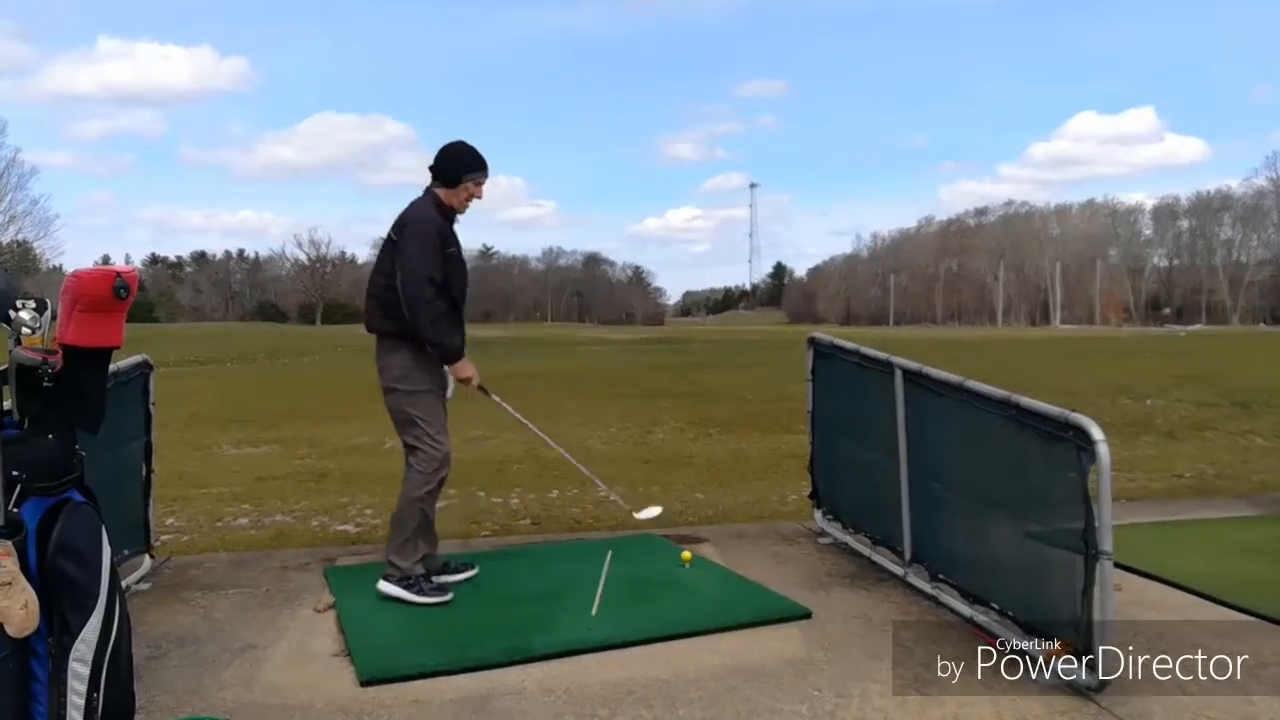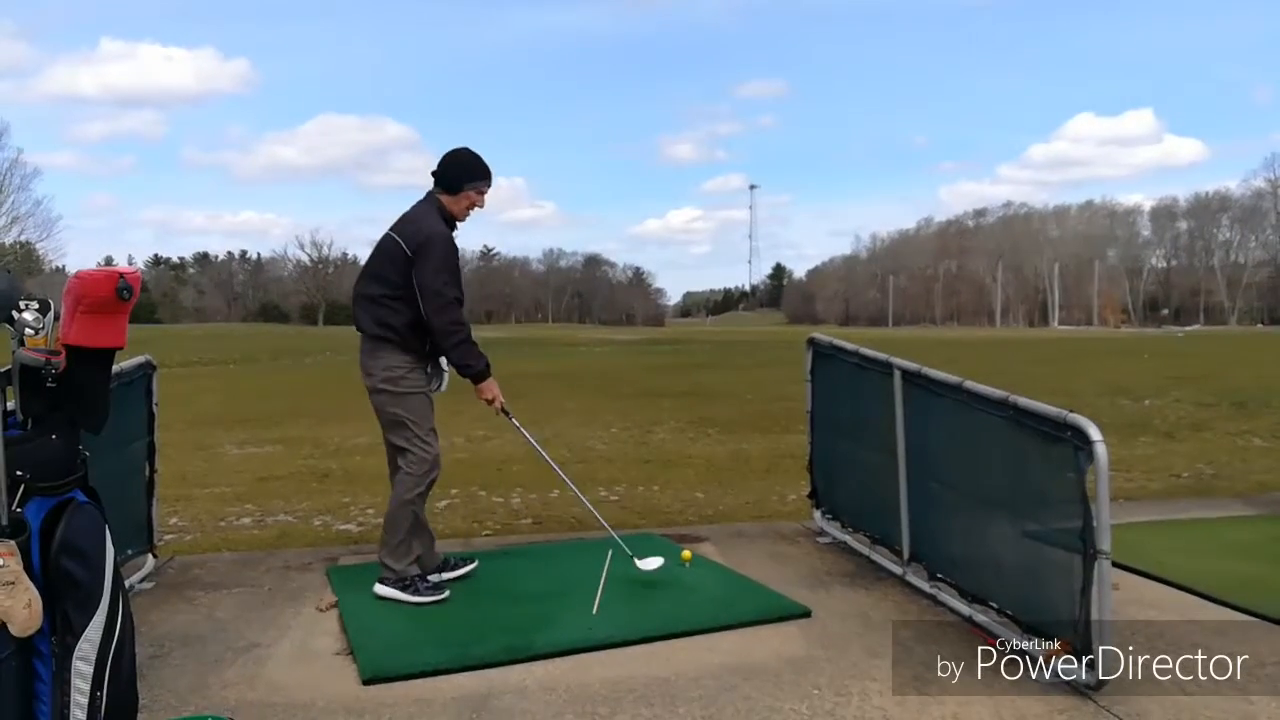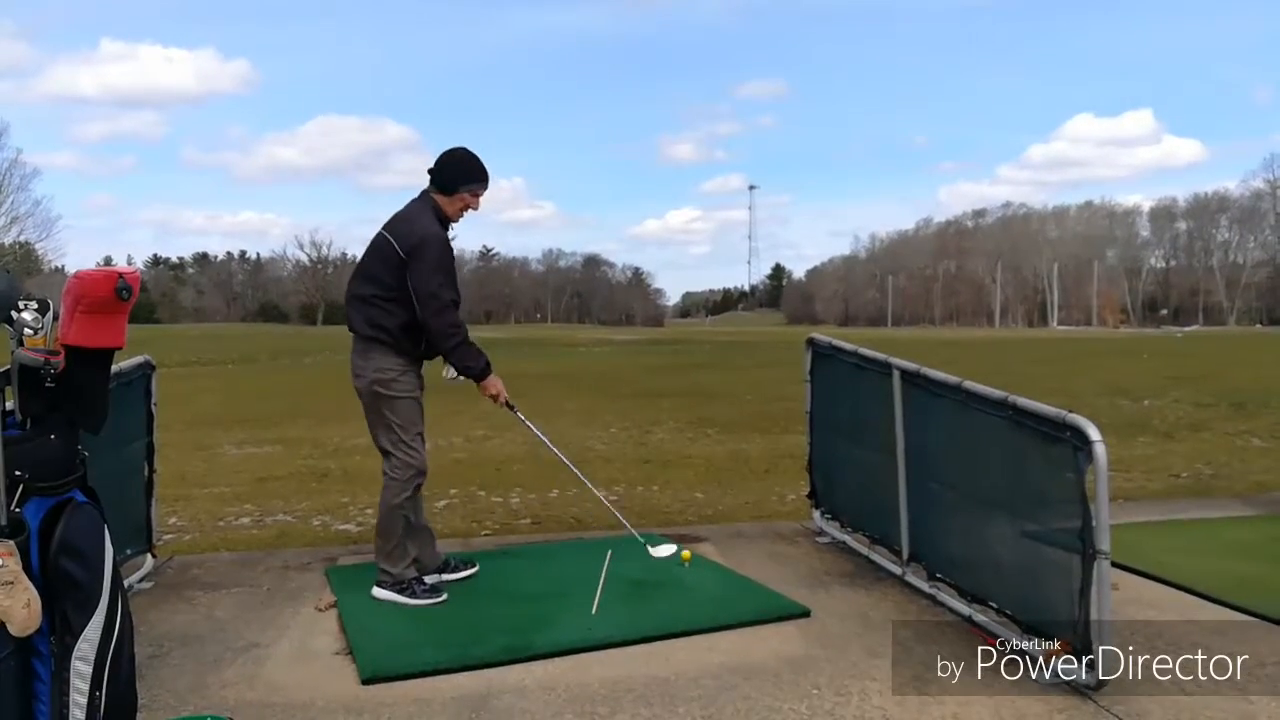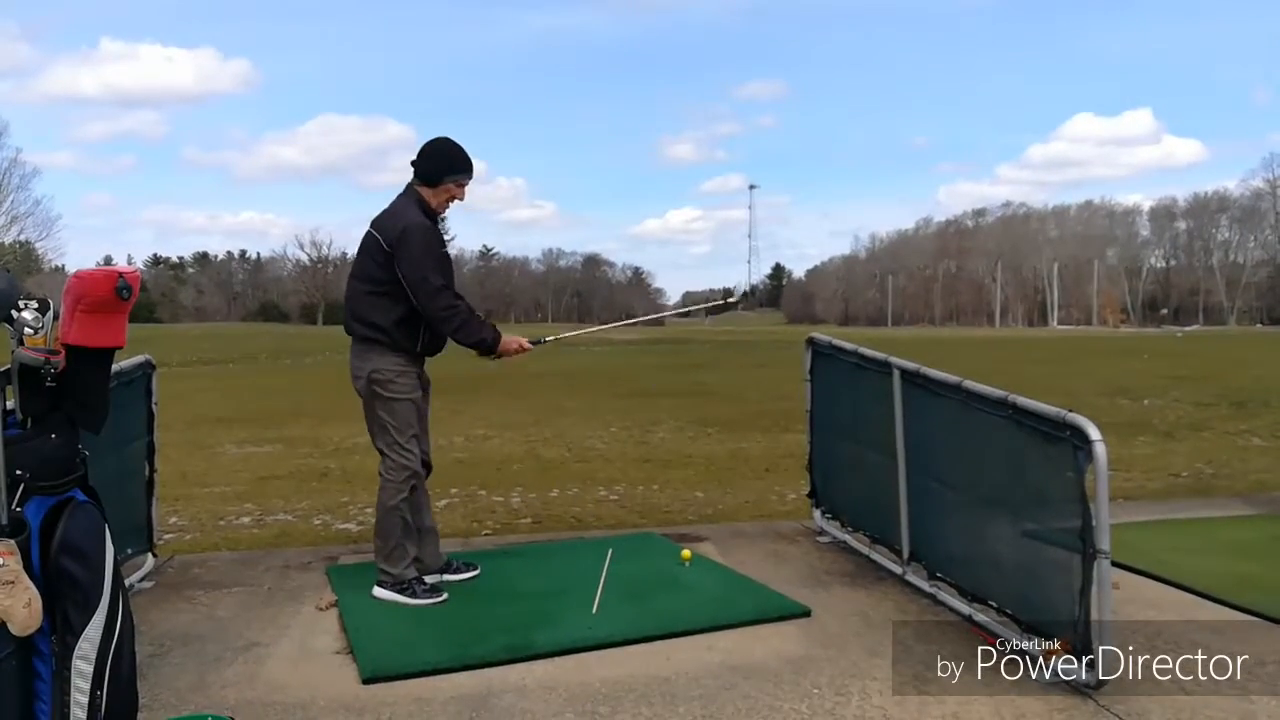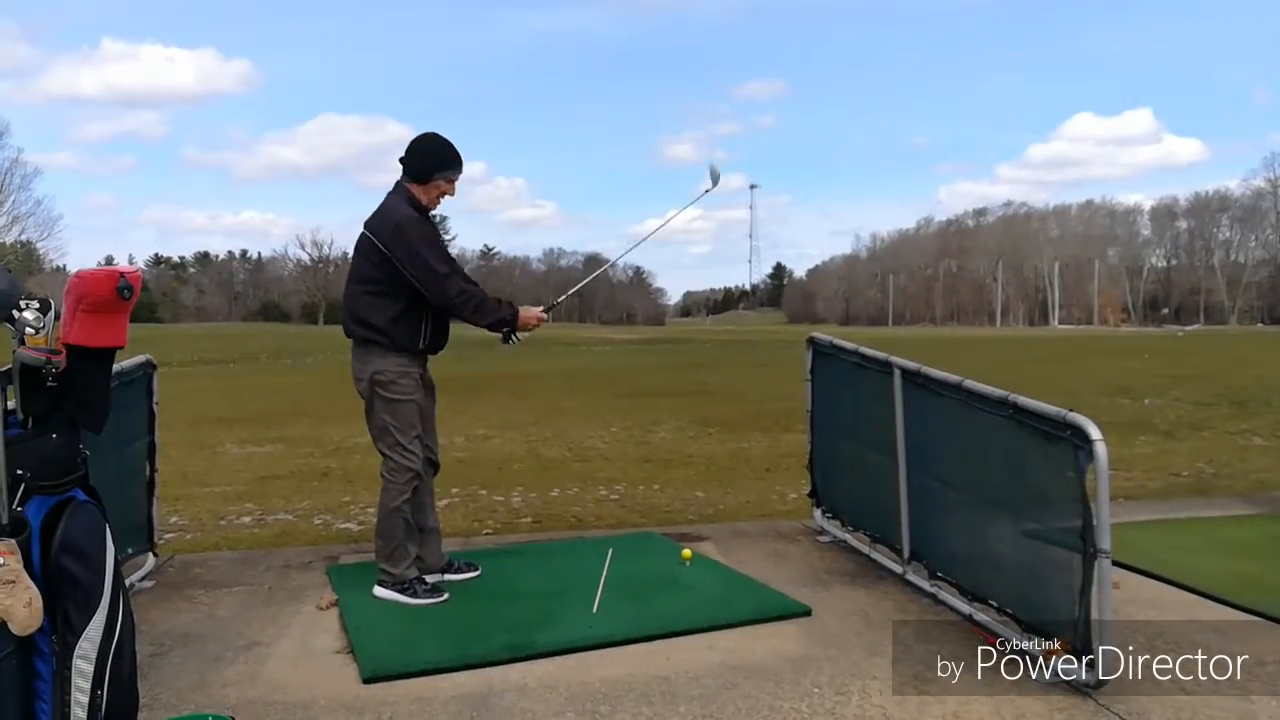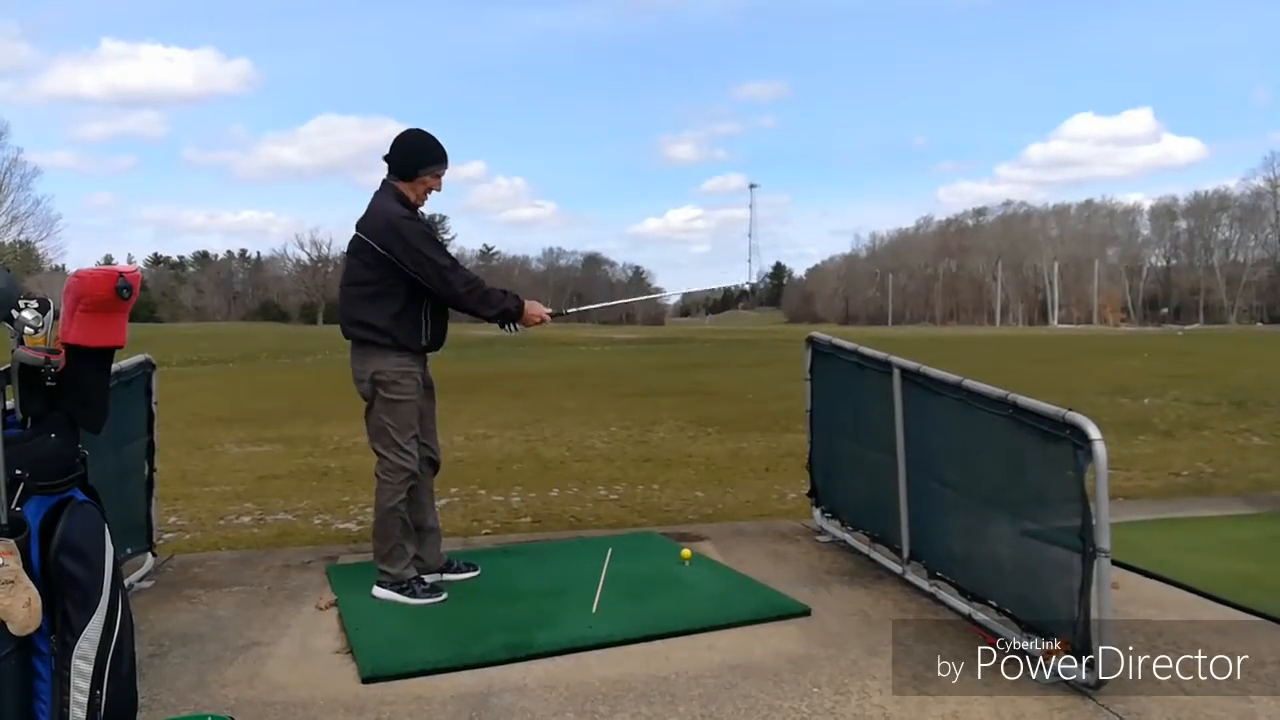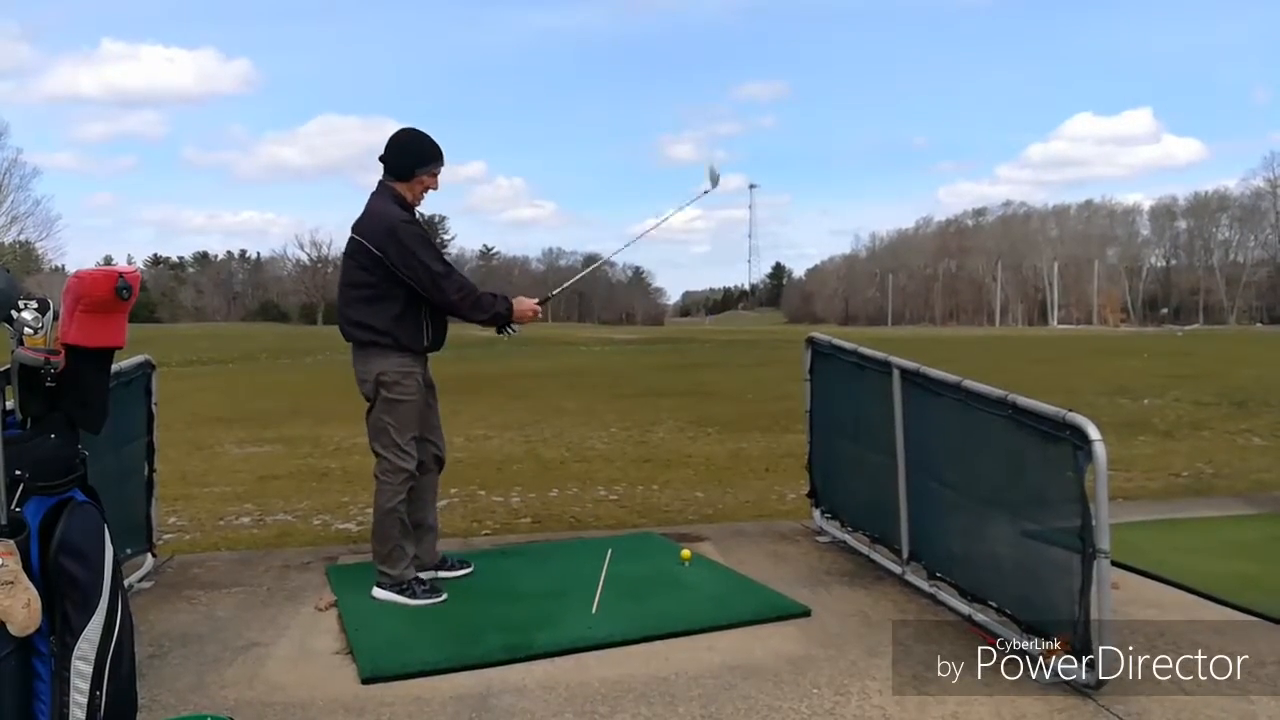
dt=0.3s
person 1, frame 1
left shoulder: (438, 224)
right shoulder: (424, 222)
right elbow: (416, 296)
left wrist: (454, 355)
right wrist: (455, 356)
left hip: (421, 357)
right hip: (409, 358)
left knee: (424, 458)
right knee: (431, 456)
left ankle: (421, 560)
right ankle: (401, 571)
person 1, frame 2
left shoulder: (422, 222)
right shoulder: (433, 236)
right elbow: (444, 313)
left wrist: (435, 358)
right wrist: (479, 374)
left hip: (397, 355)
right hip: (394, 360)
left knee: (411, 460)
right knee: (420, 459)
left ankle: (422, 560)
right ankle: (396, 573)
person 1, frame 3
left shoulder: (414, 221)
right shoulder: (427, 237)
right elbow: (440, 314)
left wrist: (468, 364)
right wrist: (481, 372)
left hip: (389, 354)
right hip: (386, 361)
left knee: (407, 463)
right knee: (407, 464)
left ankle: (423, 560)
right ankle: (393, 576)
person 1, frame 4
left shoulder: (410, 219)
right shoulder: (412, 227)
left elbow: (436, 296)
right elbow: (438, 303)
left wrist: (486, 334)
right wrist: (493, 339)
left hip: (401, 357)
right hip: (385, 360)
left knee: (417, 463)
right knee: (401, 465)
left ankle: (426, 561)
right ankle: (394, 576)
person 1, frame 5
left shoulder: (407, 218)
right shoulder: (401, 223)
left elbow: (447, 283)
right elbow: (447, 290)
left wrist: (502, 315)
right wrist: (510, 315)
left hip: (406, 357)
right hip: (387, 361)
left knee: (423, 461)
right knee: (403, 465)
left ankle: (427, 560)
right ankle: (394, 575)
person 1, frame 6
left shoulder: (396, 216)
right shoulder: (393, 221)
left elbow: (444, 278)
right elbow: (450, 279)
left wrist: (506, 308)
right wrist: (515, 308)
left hip: (406, 356)
right hip: (387, 360)
left knee: (423, 460)
right knee: (398, 465)
left ankle: (427, 559)
right ankle: (393, 576)
person 1, frame 7
left shoulder: (392, 217)
right shoulder: (390, 223)
left elbow: (439, 279)
right elbow: (441, 285)
left wrist: (497, 308)
right wrist: (505, 309)
left hip: (405, 356)
right hip: (389, 360)
left knee: (428, 456)
right knee: (397, 466)
left ankle: (422, 557)
right ankle: (393, 576)
